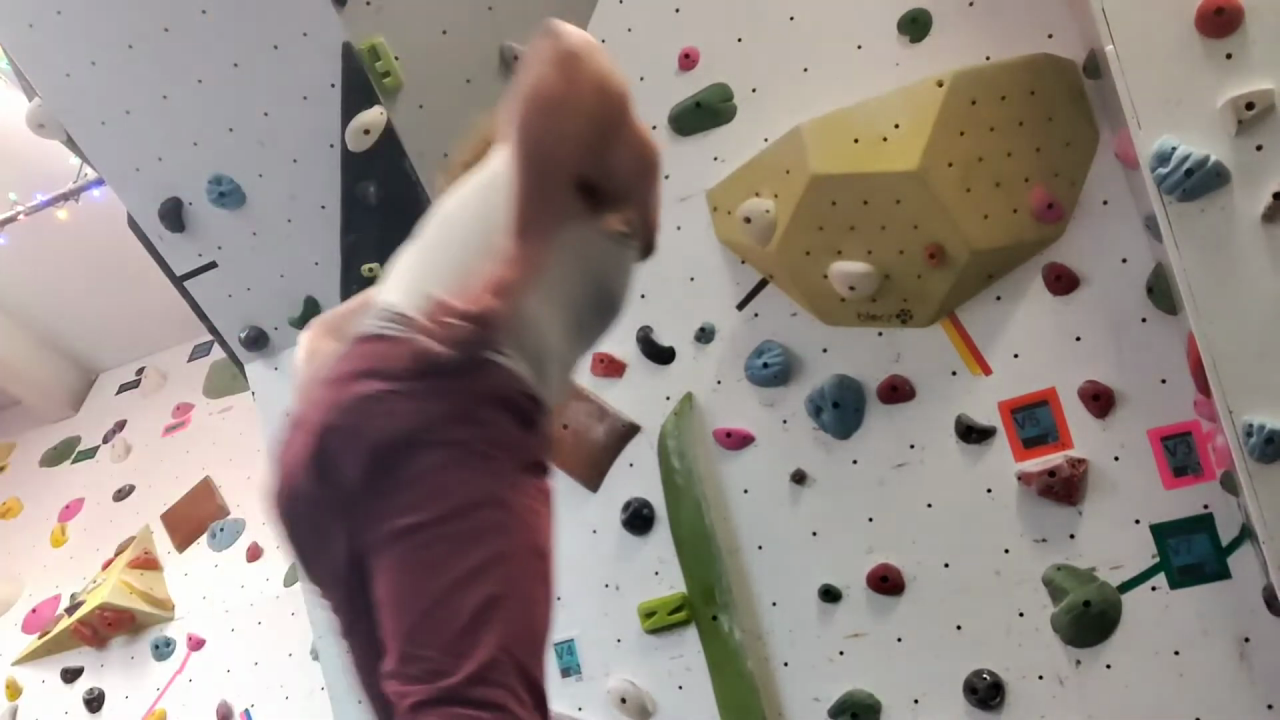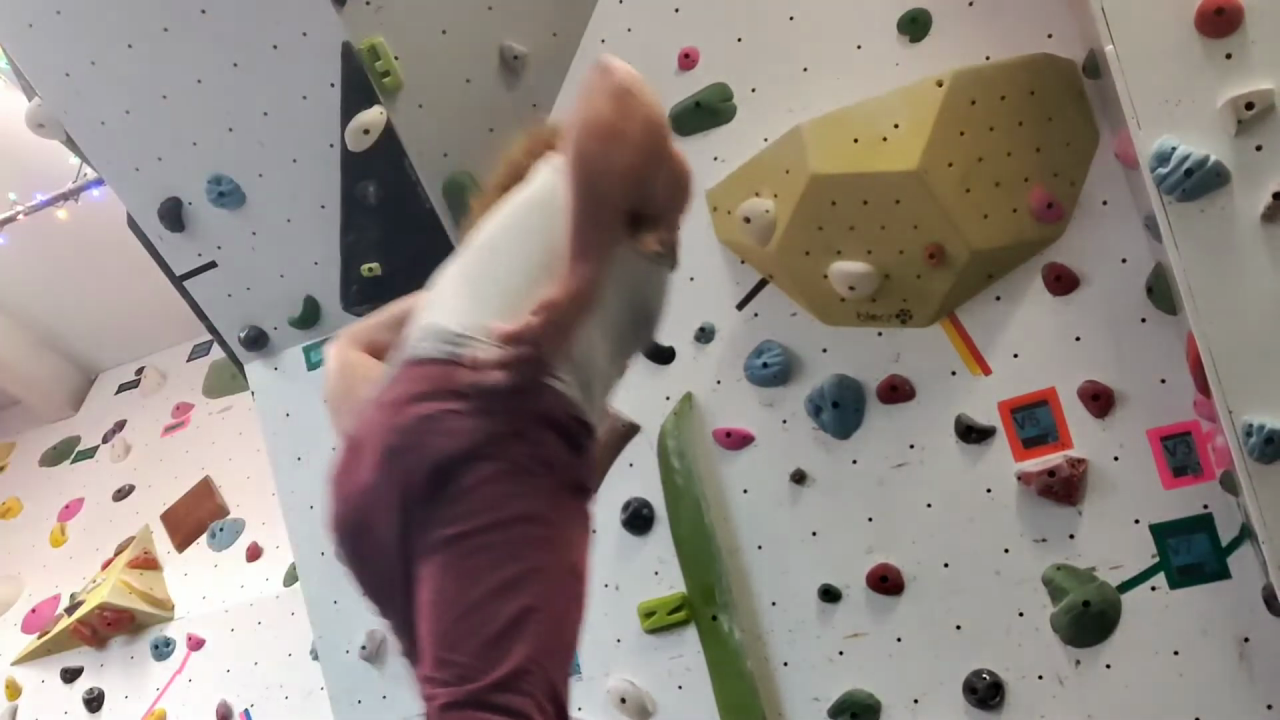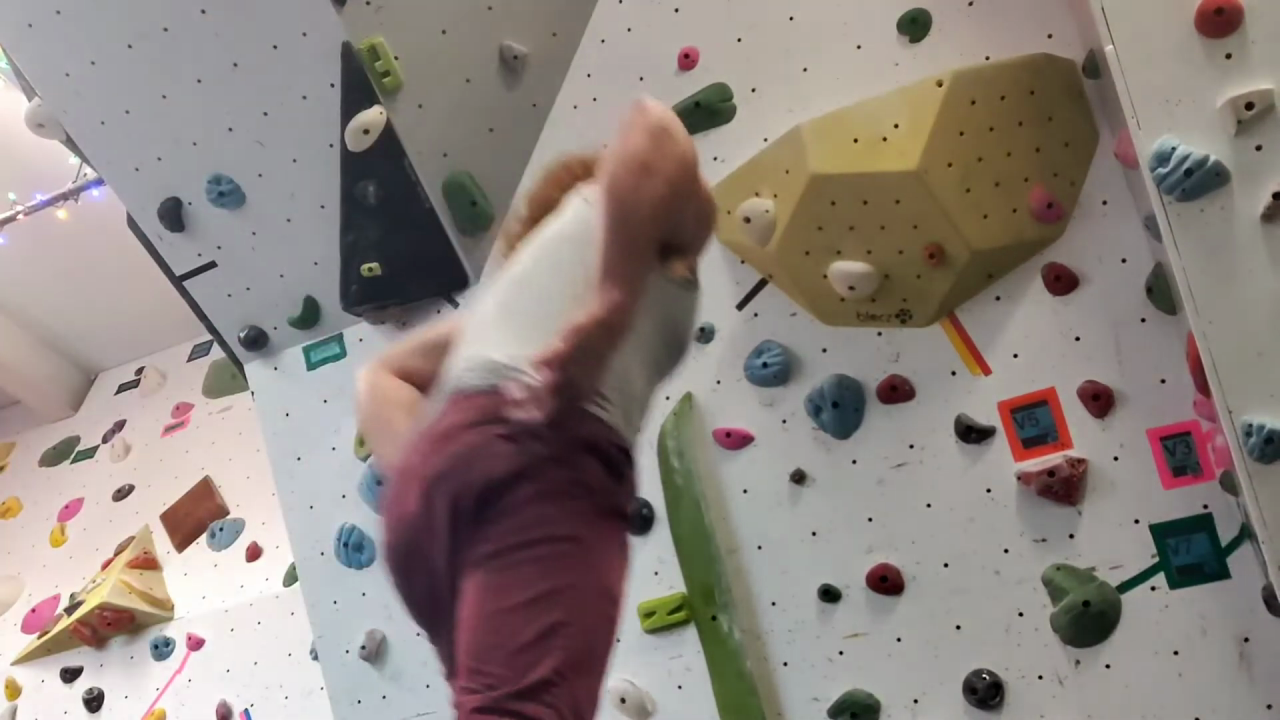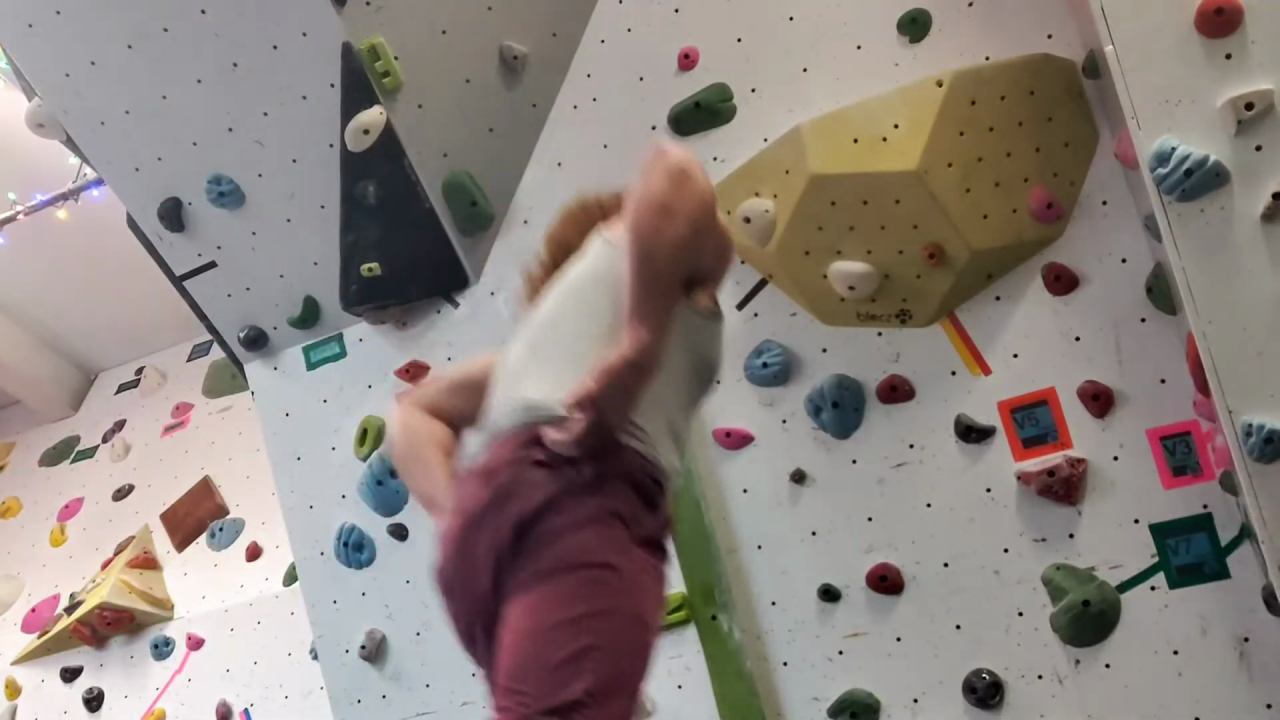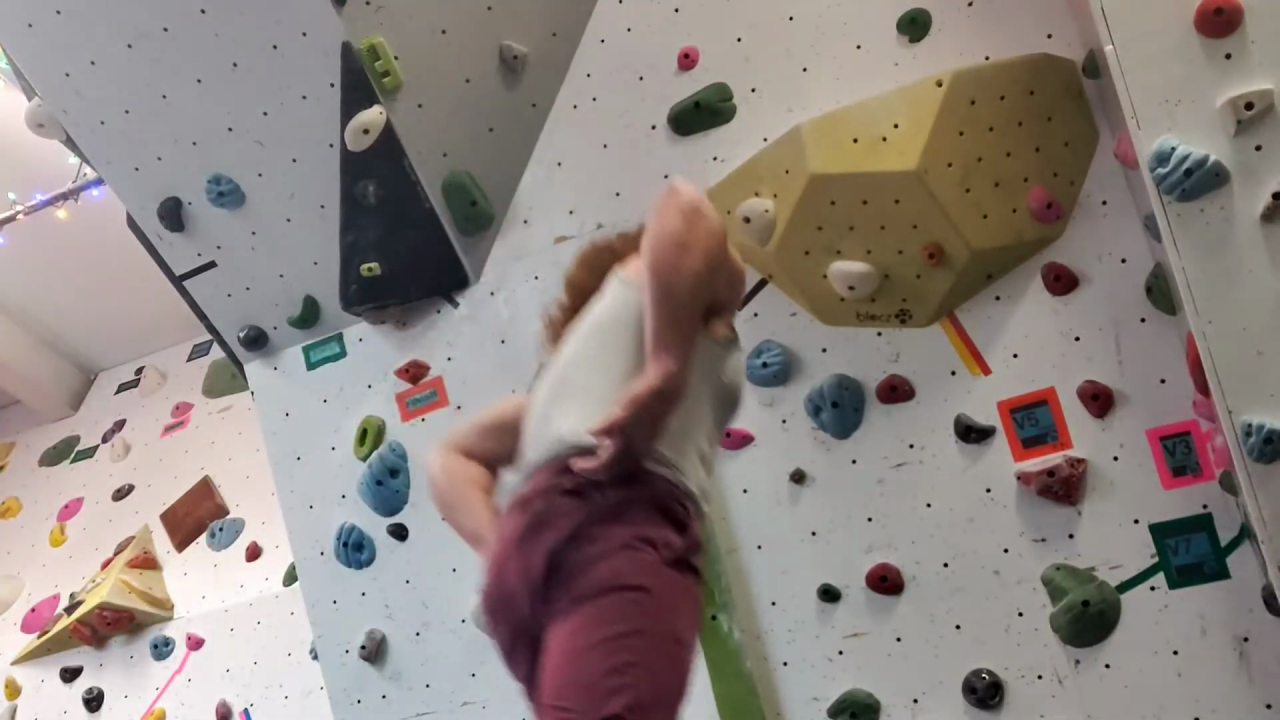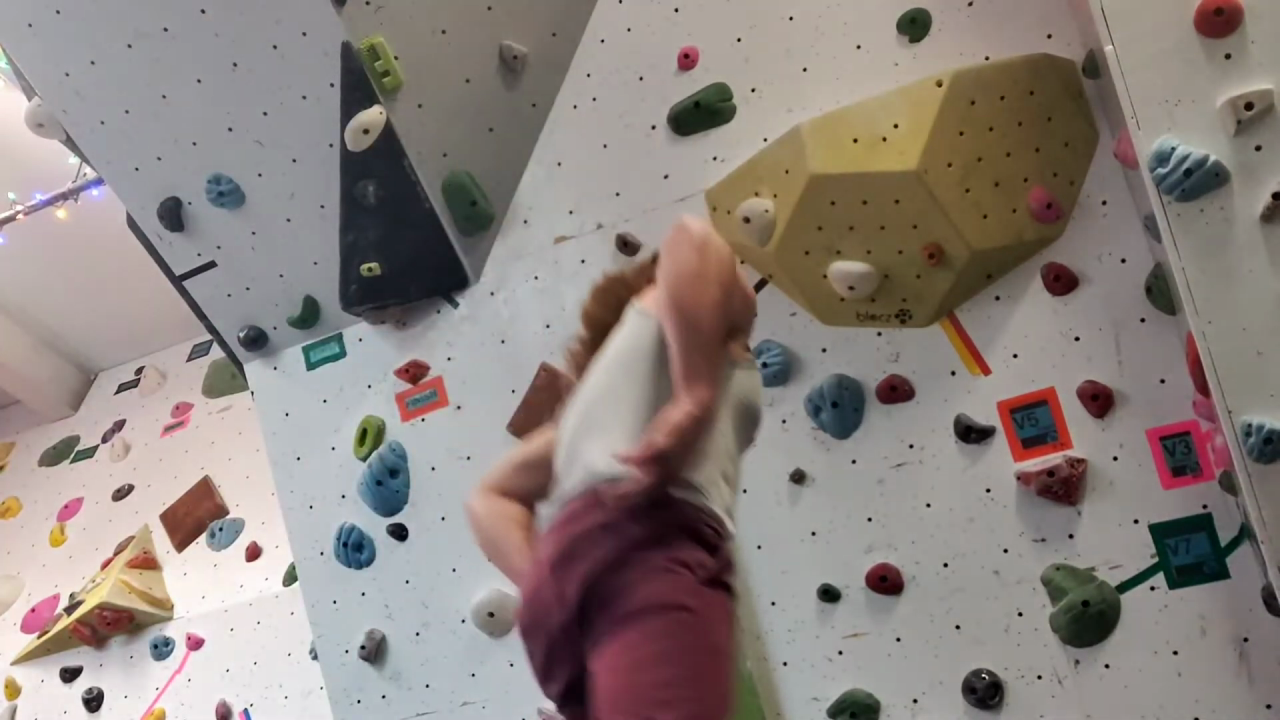
dt=0.1s
person 1, frame 1
left shoulder: (489, 202)
right shoulder: (616, 162)
left elbow: (323, 339)
right elbow: (565, 51)
right wrist: (520, 261)
right hip: (446, 423)
person 1, frame 2
right shoulder: (647, 187)
left elbow: (351, 349)
right elbow: (618, 89)
left wrist: (379, 438)
right wrist: (575, 282)
right hip: (496, 440)
person 1, frame 3
left shoulder: (536, 264)
right shoulder: (661, 213)
left elbow: (383, 377)
right elbow: (653, 127)
left wrist: (419, 479)
right wrist: (612, 306)
left hip: (434, 492)
right hip: (538, 469)
person 1, frame 4
left shoulder: (568, 296)
right shoulder: (691, 251)
left elbow: (414, 412)
right elbow: (674, 170)
left wrist: (458, 512)
right wrist: (638, 345)
left hip: (485, 523)
right hip: (578, 498)
person 1, frame 5
left shoulder: (584, 345)
right shoulder: (702, 276)
left elbow: (452, 459)
right elbow: (685, 205)
left wrist: (505, 552)
right wrist: (665, 371)
left hip: (530, 546)
right hip: (616, 527)
person 1, frame 6
left shoulder: (609, 374)
right shoulder: (712, 304)
left elbow: (490, 498)
right elbow: (692, 239)
left wrist: (543, 578)
right wrist: (695, 401)
left hip: (564, 583)
right hip: (648, 551)
